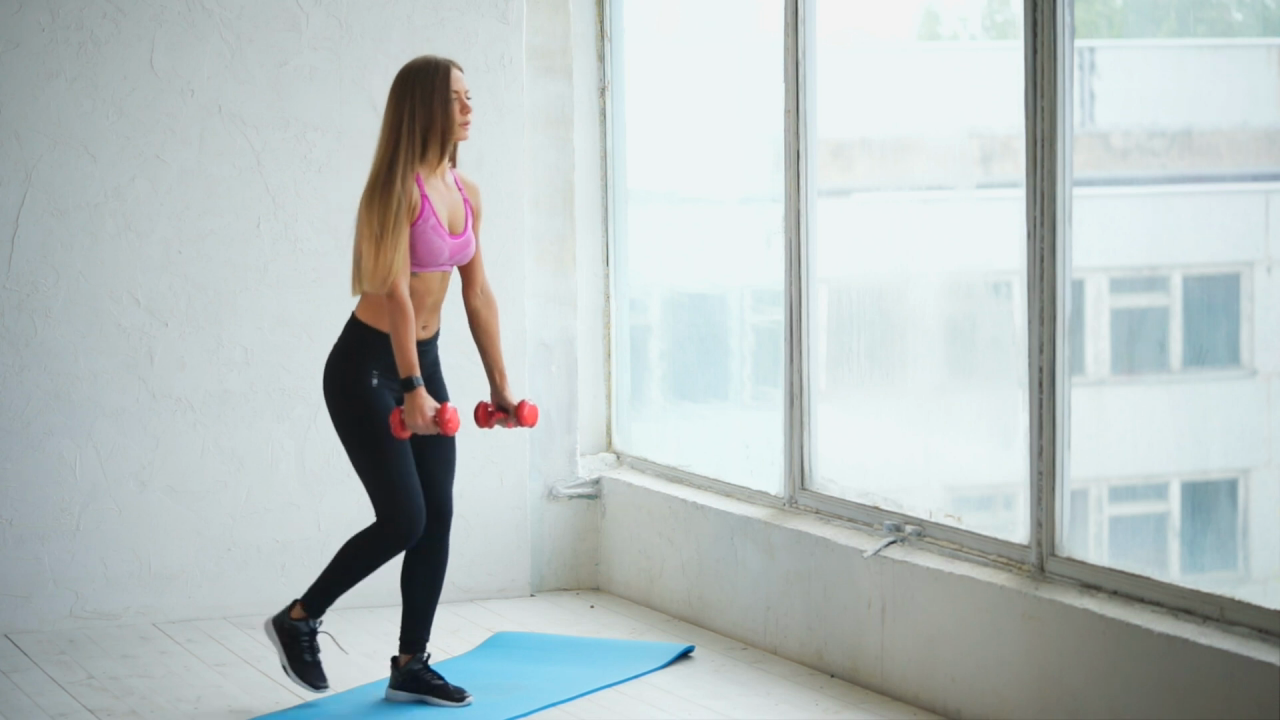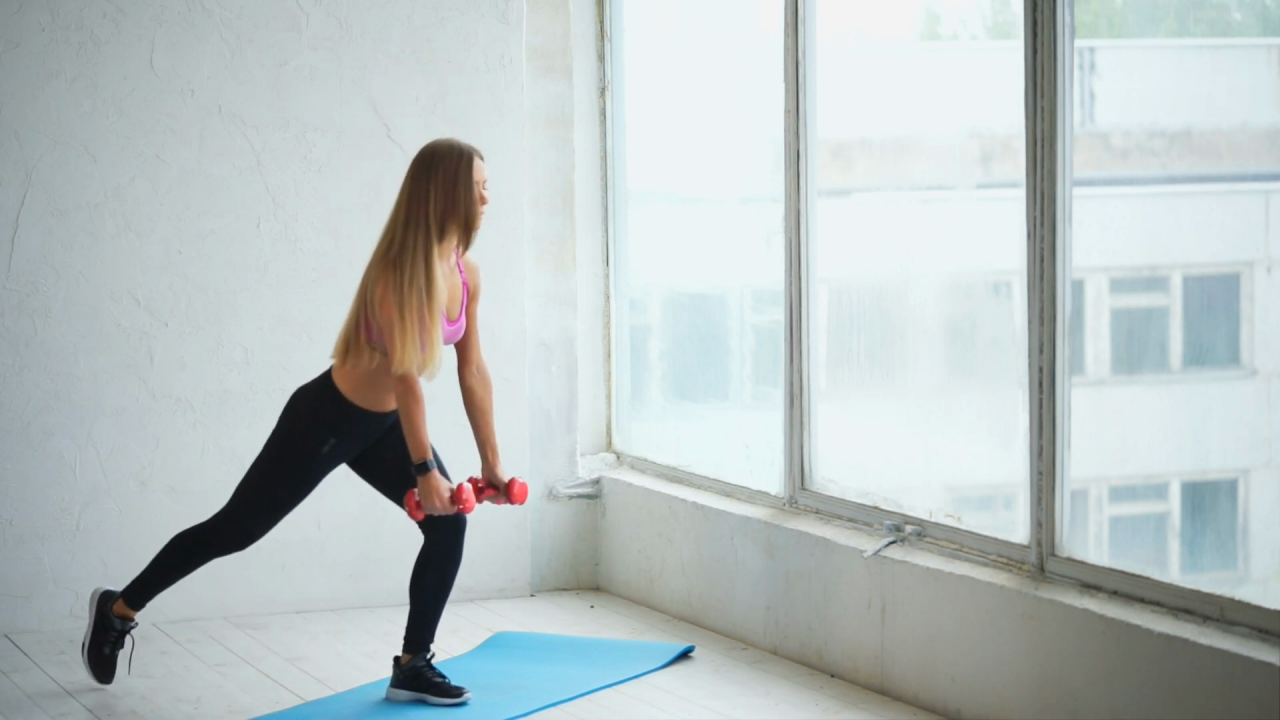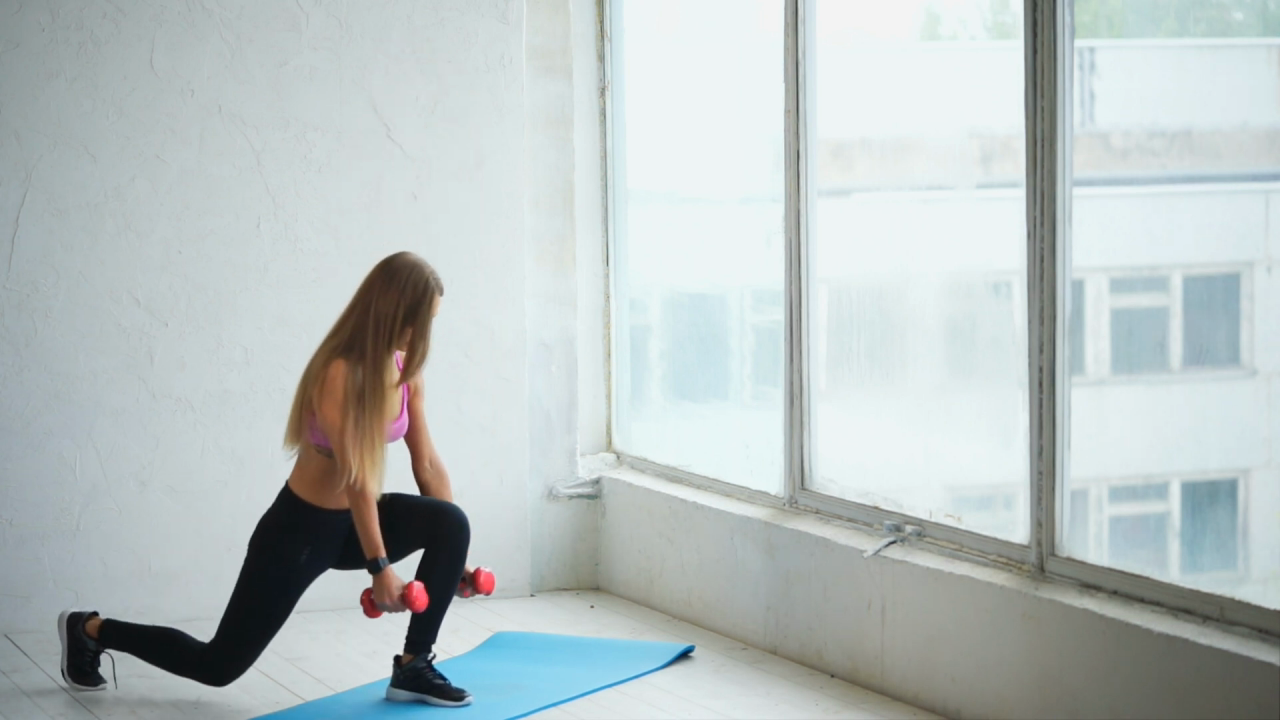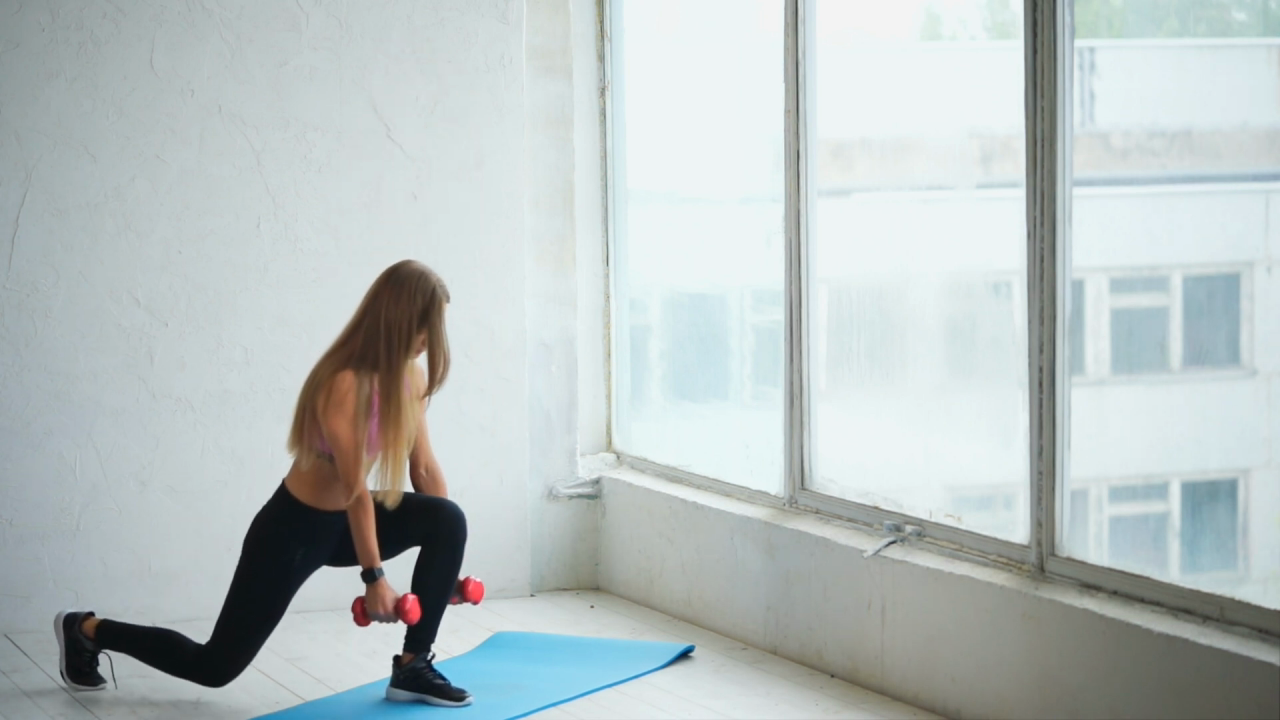
dt=1s
person 1, frame 1
left shoulder: (466, 191)
right shoulder: (399, 188)
left elbow: (478, 293)
right elbow: (394, 293)
left wrist: (500, 383)
right wrist: (412, 389)
left hip: (422, 359)
right hip: (365, 366)
left knee: (437, 518)
right knee: (403, 519)
left ankle: (410, 665)
right ankle: (297, 622)
person 1, frame 2
left shoulder: (467, 272)
right shoulder: (403, 269)
left elbow: (473, 371)
right elbow: (405, 376)
left wrist: (490, 462)
right wrist: (425, 468)
left hip: (380, 424)
right hip: (326, 419)
left knee: (449, 524)
right knee: (234, 529)
left ankle: (413, 666)
right ankle: (117, 609)
person 1, frame 3
left shoulder: (405, 370)
right shoulder: (338, 373)
left elbow: (427, 464)
right elbow: (355, 479)
left wrist: (457, 557)
right wrist: (379, 567)
left hip: (348, 520)
right hip: (298, 527)
left knee: (450, 526)
right knee: (219, 666)
left ankle: (413, 668)
right ankle: (88, 630)
person 1, frame 4
left shoulder: (410, 376)
right shoulder: (344, 384)
left elbow: (424, 468)
right elbow: (355, 487)
left wrist: (448, 565)
right wrist: (374, 576)
left hip: (342, 521)
right hip: (292, 528)
left knee: (448, 520)
right knee: (216, 666)
left ankle: (412, 667)
right ankle: (87, 630)
